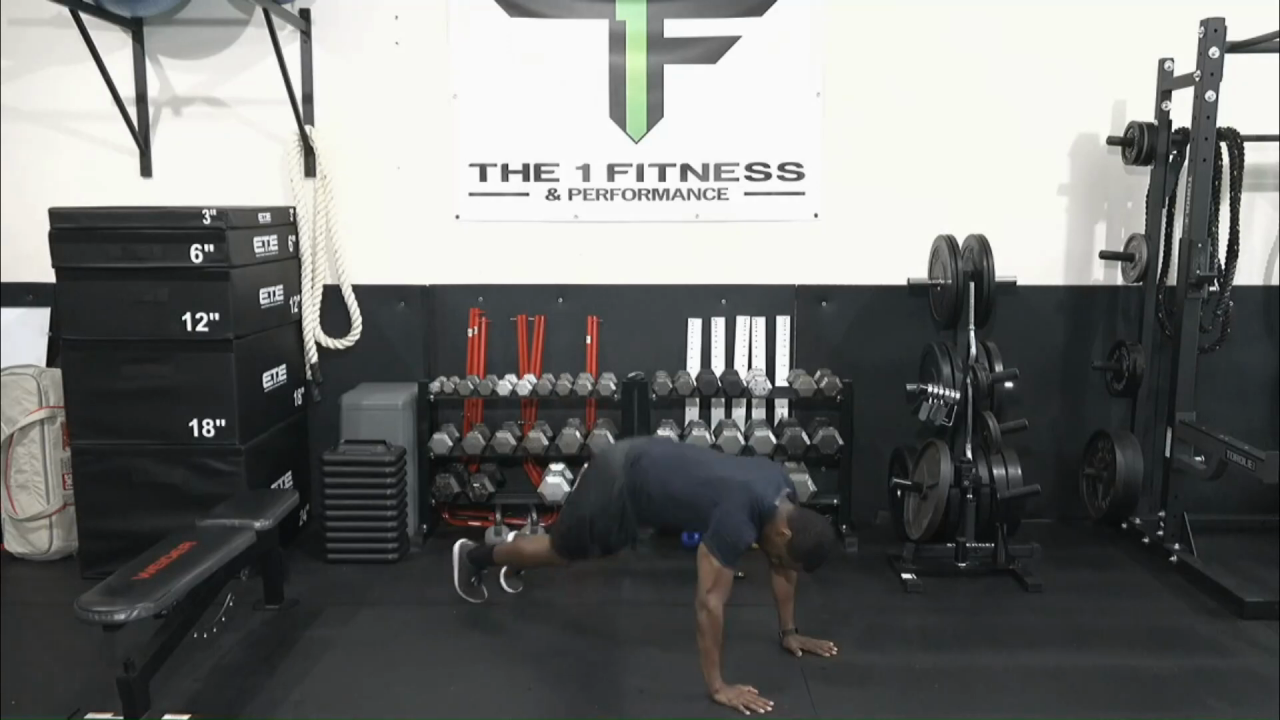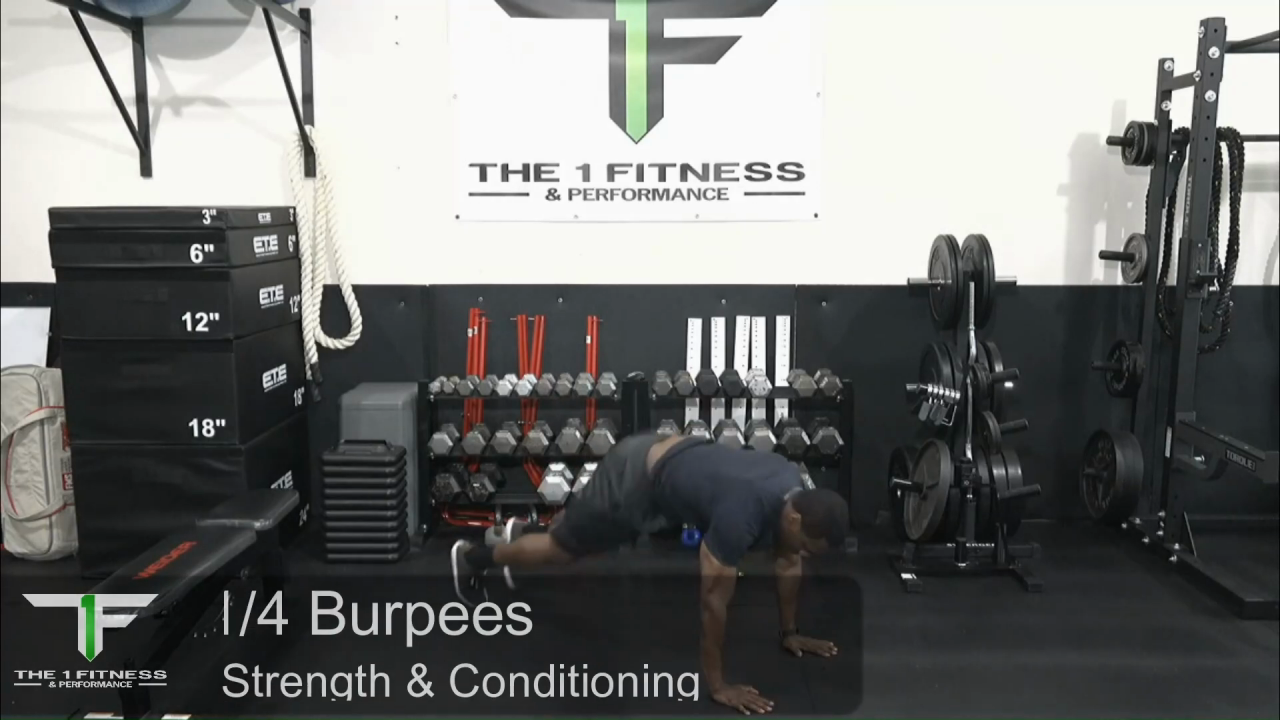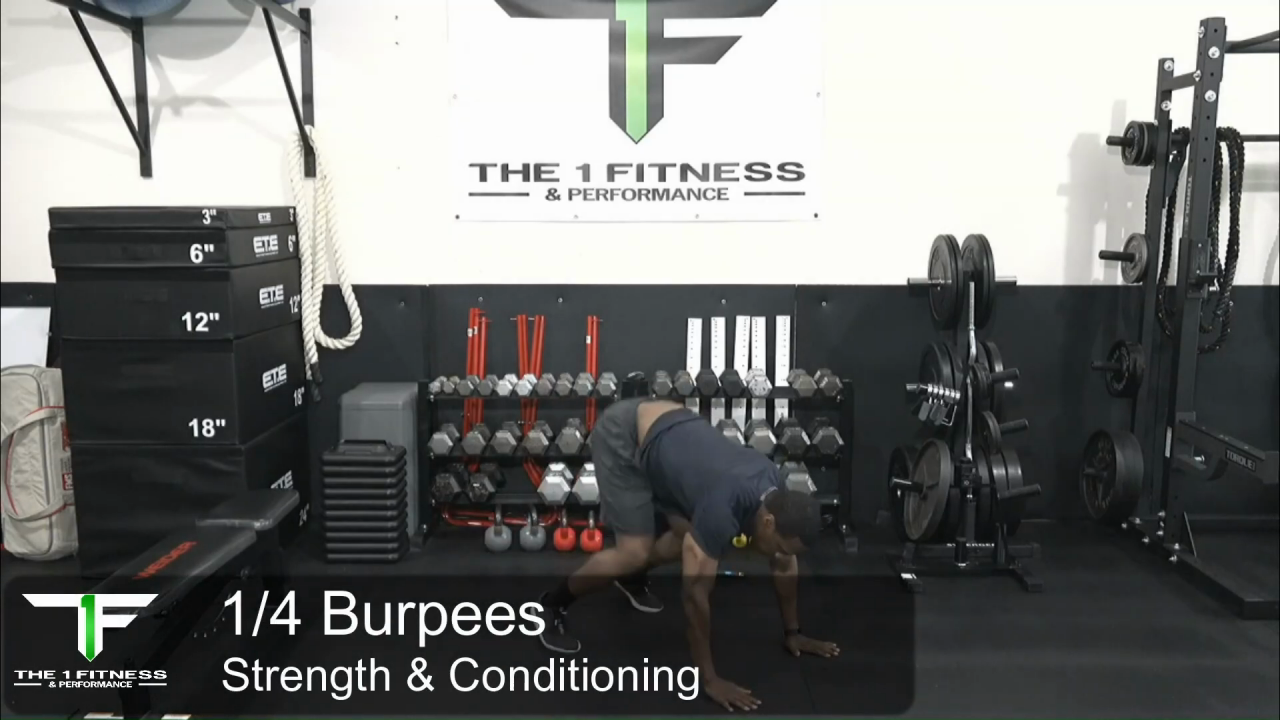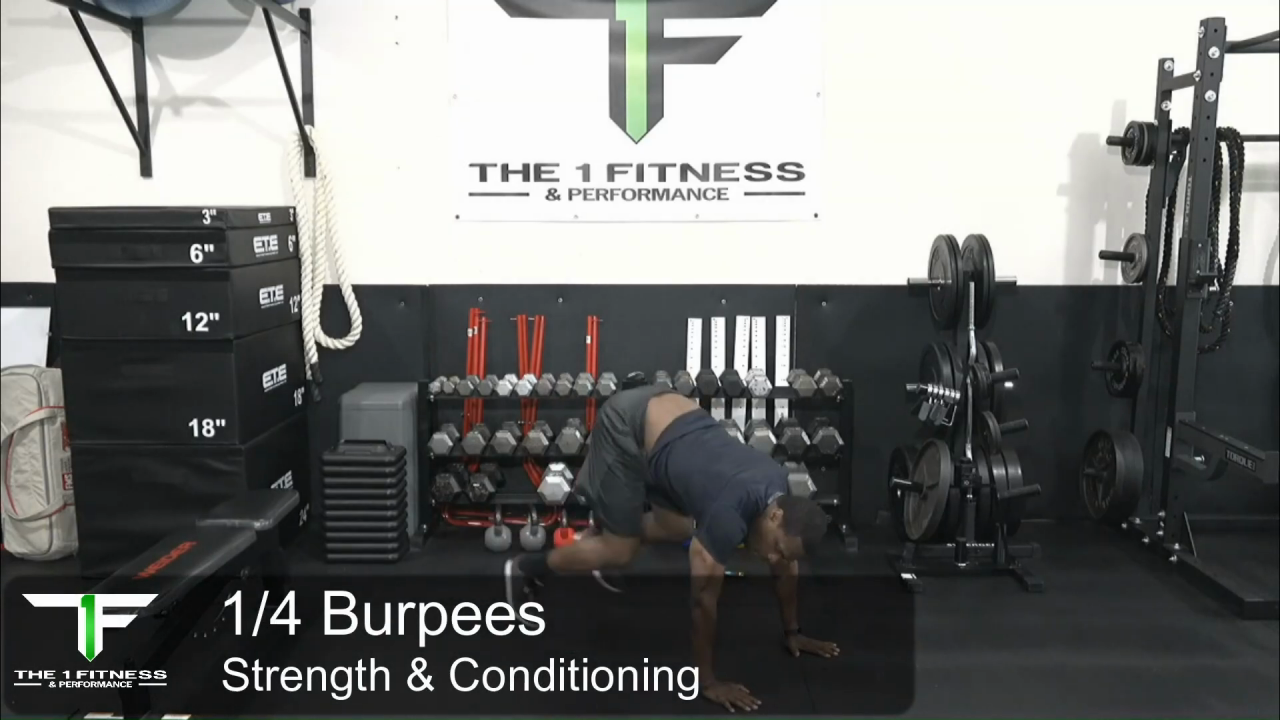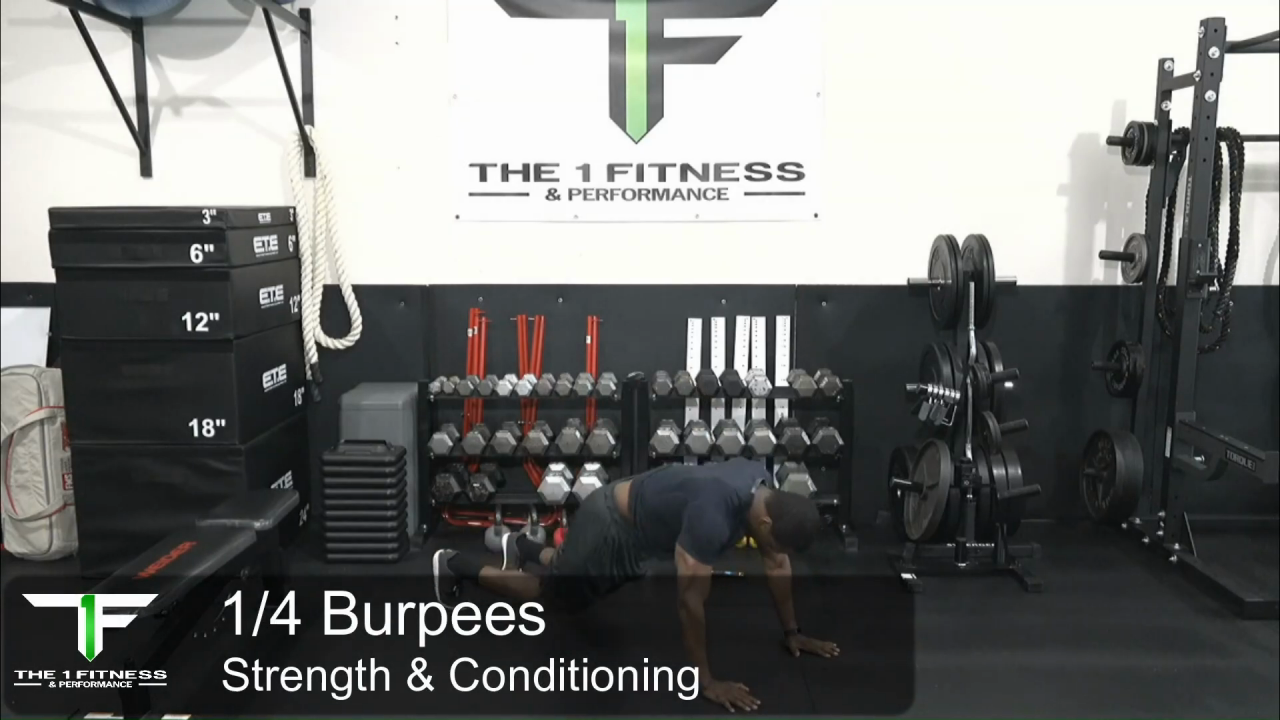
dt=1s
person 1, frame 1
left shoulder: (782, 493)
right shoulder: (737, 517)
left elbow: (782, 568)
right elbow: (709, 601)
left wrist: (790, 632)
right wrist: (718, 687)
left hip: (641, 465)
right hip: (619, 481)
left knee: (578, 545)
right knee: (563, 548)
left ankle: (524, 545)
right ankle: (473, 555)
person 1, frame 2
left shoulder: (792, 490)
right shoulder: (742, 515)
left elbow: (787, 563)
right elbow: (713, 602)
left wrist: (789, 632)
right wrist: (718, 686)
left hip: (661, 453)
right hip: (634, 476)
left knee: (595, 535)
right knee: (566, 548)
left ankle: (522, 531)
right ankle: (472, 557)
person 1, frame 3
left shoulder: (775, 497)
right shoulder: (722, 509)
left elbow: (785, 566)
right elbow: (695, 593)
left wrist: (793, 633)
right wrist: (708, 680)
left hip: (664, 428)
right hip: (624, 433)
left knee: (692, 538)
right knee: (635, 554)
left ankle: (630, 579)
right ankle: (554, 603)
person 1, frame 4
left shoulder: (781, 494)
right shoulder: (730, 514)
left elbow: (786, 566)
right elbow: (705, 595)
left wrist: (792, 632)
right wrist: (706, 680)
left hip: (665, 412)
right hip: (628, 423)
left knee: (680, 528)
right knee: (619, 551)
left ankle: (601, 539)
right ankle: (529, 570)
person 1, frame 5
left shoulder: (764, 489)
right shoulder: (712, 517)
left elbow: (776, 563)
right elbow: (691, 600)
left wrist: (792, 632)
right wrist: (705, 680)
left hip: (631, 510)
right hip: (611, 526)
left knee: (579, 571)
right knee: (556, 593)
left ankle: (524, 548)
right ankle: (453, 564)
